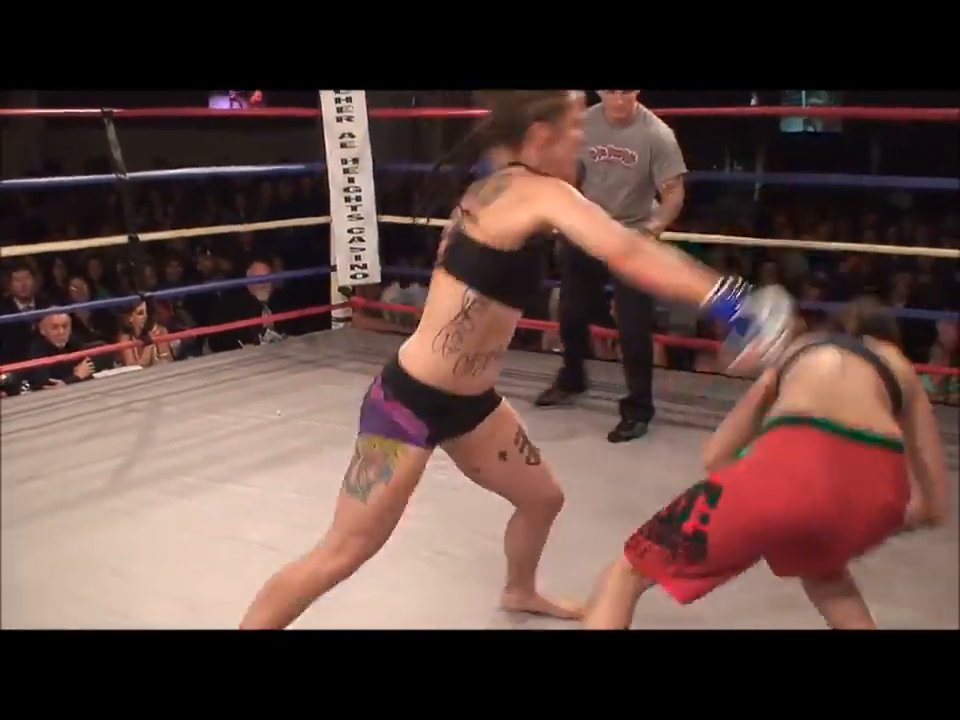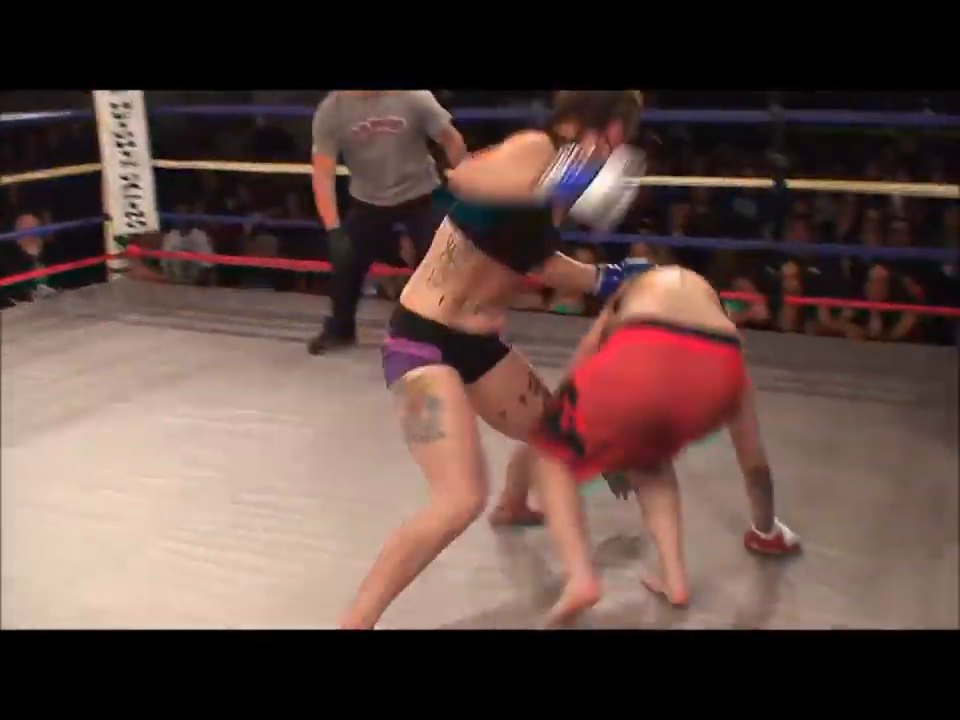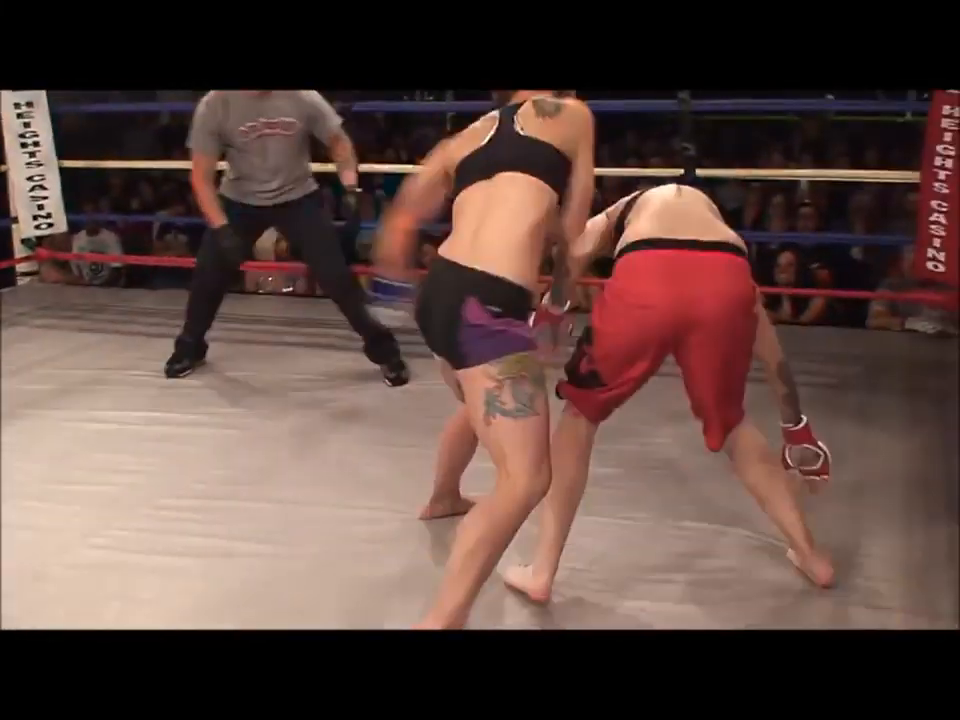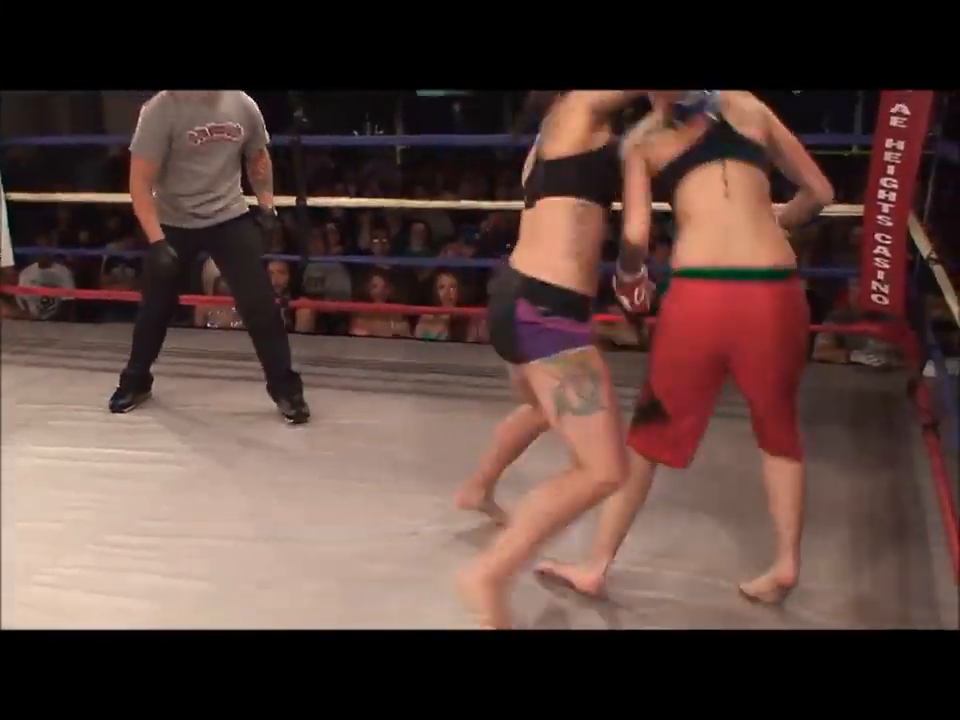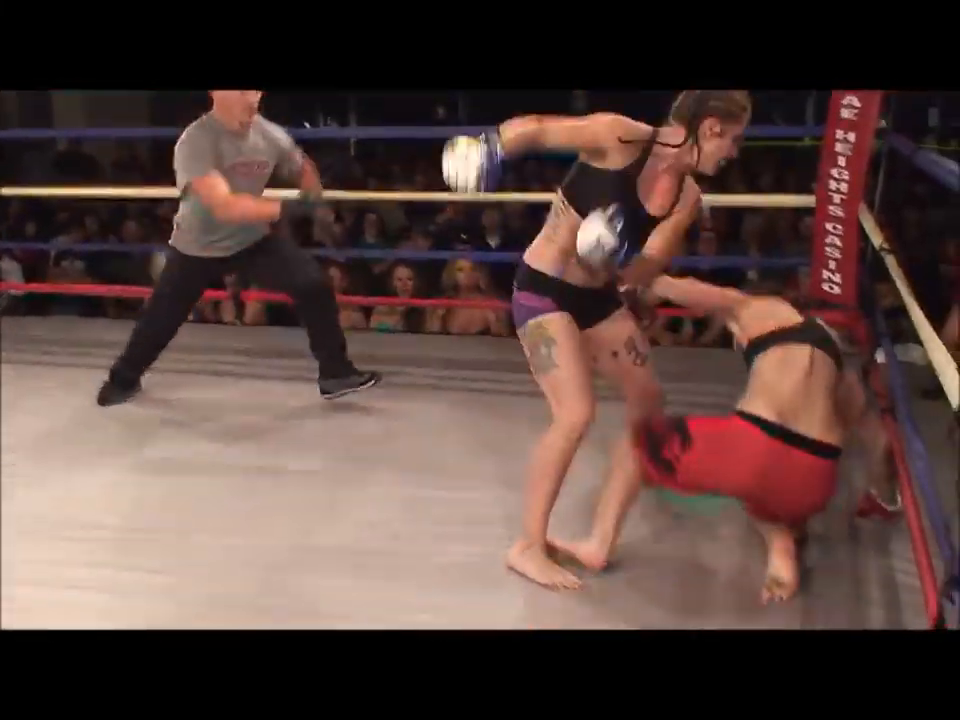
dt=0.5s
person 1, frame 1
left shoulder: (498, 190)
right shoulder: (531, 190)
right elbow: (627, 252)
right wrist: (727, 301)
left hip: (472, 400)
right hip: (411, 399)
left knee: (543, 500)
right knee: (339, 558)
left ankle: (520, 591)
person 1, frame 2
left shoulder: (555, 185)
right shoulder: (532, 152)
right elbow: (471, 181)
left wrist: (603, 280)
right wrist: (559, 183)
left hip: (480, 344)
right hip: (420, 343)
right knee: (457, 506)
left ankle: (513, 505)
right ankle: (351, 623)
person 1, frame 3
left shoulder: (472, 134)
right shoulder: (572, 114)
left elbow: (407, 209)
right elbow: (572, 225)
left wrist: (391, 276)
left hip: (441, 294)
right hip: (487, 304)
left knee: (480, 407)
right knee: (523, 484)
left ankle: (442, 498)
right ankle: (439, 623)
person 1, frame 4
left shoulder: (542, 145)
right shoulder: (582, 110)
left wrist: (628, 262)
left hip: (512, 297)
right hip: (545, 312)
left knee: (533, 414)
right knee: (604, 470)
left ankle: (480, 495)
right ankle: (490, 572)
person 1, frame 5
left shoulder: (688, 199)
right shoulder: (625, 138)
left elbow: (637, 276)
right elbow: (532, 128)
left wrist: (620, 247)
right wrist: (490, 151)
left hip: (599, 298)
right hip: (542, 291)
left knee: (647, 396)
right knee: (576, 415)
left ankle: (627, 474)
right ankle: (528, 547)
person 2, frame 1
left shoulder: (800, 349)
right shoulder: (900, 368)
left elbow: (715, 456)
right elbow: (934, 507)
left hip: (792, 467)
right hip: (878, 482)
left knee: (624, 576)
right knee: (813, 560)
person 2, frame 2
left shoulder: (620, 304)
left elbow: (570, 398)
right elbow: (752, 453)
right wrist: (766, 528)
left hip: (635, 359)
right hip: (712, 368)
left knee: (551, 449)
right knee: (654, 456)
left ankle: (580, 579)
right ankle: (674, 578)
person 2, frame 3
left shoulder: (613, 215)
left elbow: (576, 254)
right elbow: (770, 353)
right wrist: (797, 426)
left hip: (645, 281)
right hip: (723, 279)
left knee: (580, 411)
right knee: (729, 424)
left ankle: (541, 573)
right ankle: (811, 554)
person 2, frame 4
left shoulder: (644, 137)
right shoulder: (746, 107)
right elbow: (820, 191)
left hip: (702, 300)
right hip: (775, 294)
left knee: (649, 439)
right knee: (778, 438)
left ankle: (594, 567)
right ankle: (786, 562)
person 2, frame 5
left shoulder: (753, 307)
right shoulder: (828, 335)
left elbow: (672, 288)
right elbow: (874, 433)
left hip: (752, 447)
right hip: (814, 474)
left knee: (645, 438)
right knee: (775, 504)
left ankle: (596, 545)
right ankle: (782, 554)
person 3, frame 1
left shoulder: (656, 134)
right shoulder: (582, 126)
left elbow: (674, 191)
left wrist: (654, 228)
left knee: (633, 328)
right knee: (571, 316)
left ankle: (638, 408)
right ankle: (570, 381)
person 3, frame 2
left shoulder: (413, 97)
right shoulder: (331, 110)
left elbow: (450, 139)
right elbow: (322, 176)
right wrist: (333, 231)
left hip: (421, 196)
right hip: (368, 201)
right knee: (346, 269)
right ankle: (340, 329)
person 3, frame 3
left shoulder: (302, 98)
right shoulder: (214, 106)
left elbow: (338, 142)
right elbow: (201, 176)
left wrist: (350, 188)
right wrist: (221, 228)
left hip: (299, 198)
right hip: (240, 201)
left knee: (336, 275)
right knee: (208, 275)
left ankle: (382, 349)
right ankle: (190, 348)
person 3, frame 4
left shoulder: (244, 106)
right shoulder: (161, 111)
left elbow: (259, 157)
right elbow: (140, 185)
left wrist: (267, 209)
right wrist: (157, 242)
left hip: (232, 220)
right hip: (174, 225)
left knee: (261, 305)
right knee: (155, 308)
left ankle: (285, 389)
right ankle: (134, 383)
person 3, frame 5
left shoulder: (270, 136)
right shoulder: (194, 144)
left elbow: (303, 170)
right elbow: (221, 204)
left wrist: (313, 205)
right wrist: (287, 208)
left hip: (252, 240)
right hip: (194, 251)
left knee: (315, 286)
right knee: (158, 323)
left ankle: (336, 373)
right ankle: (124, 377)
